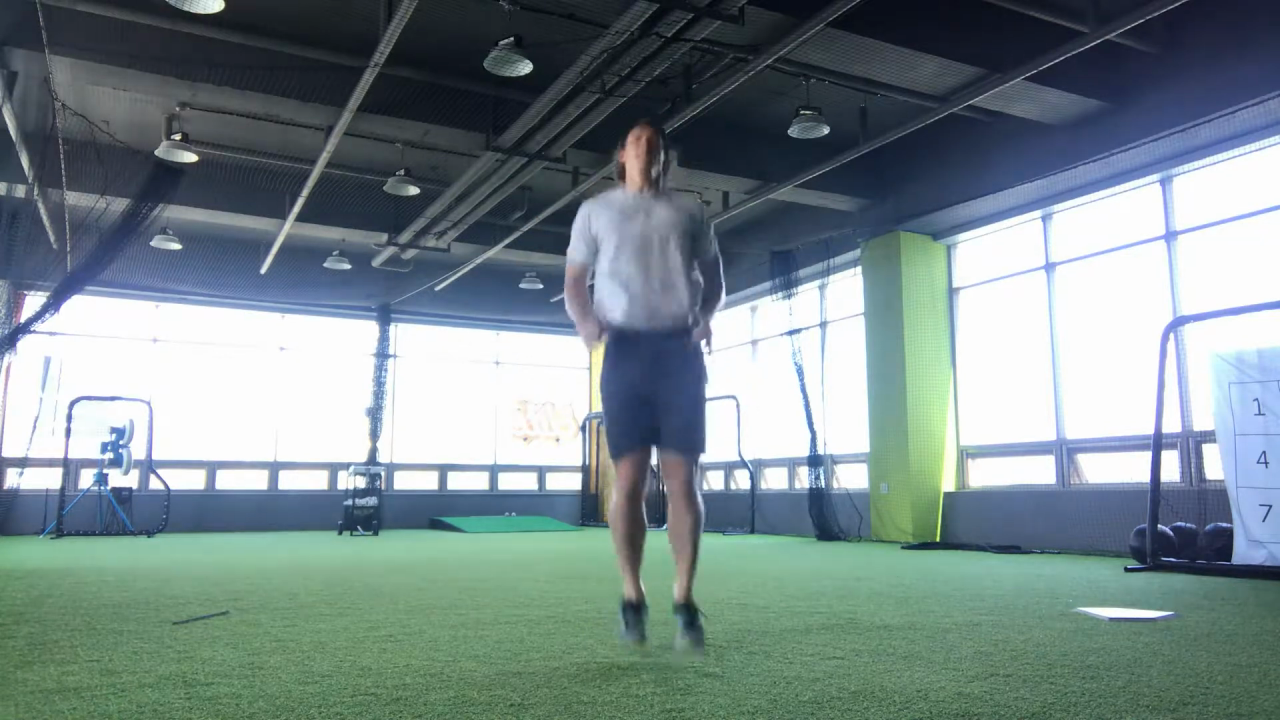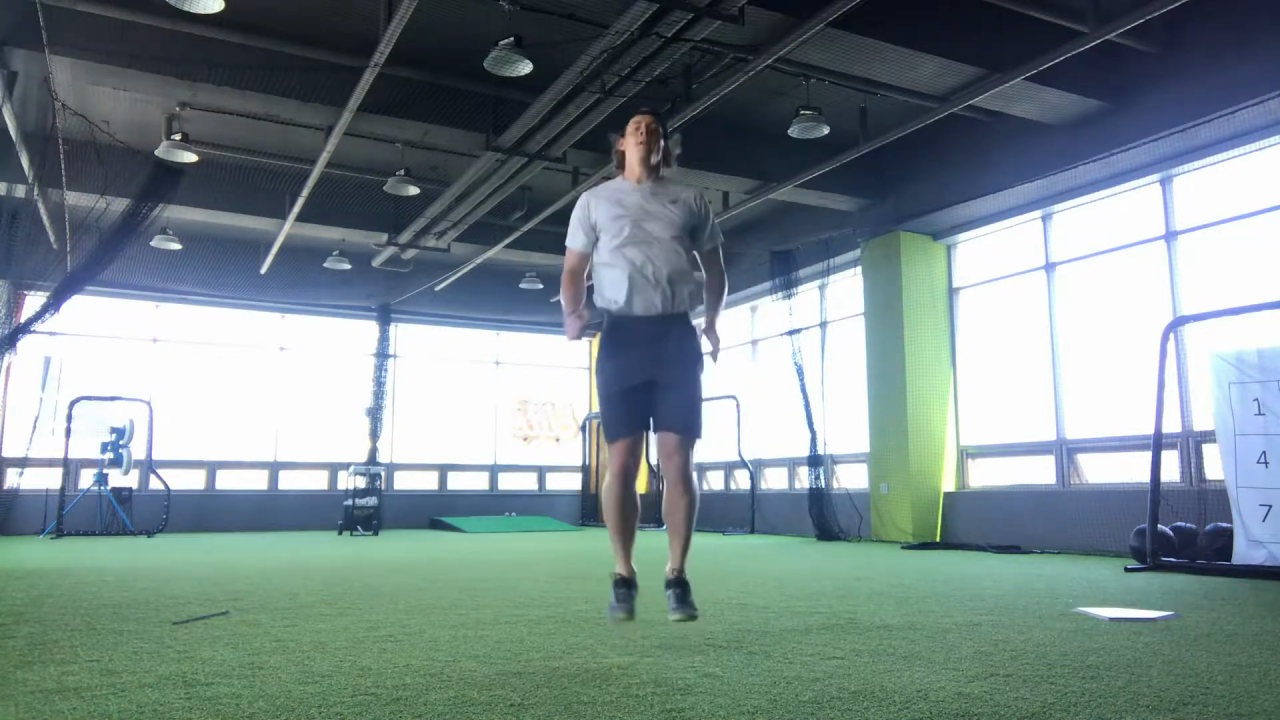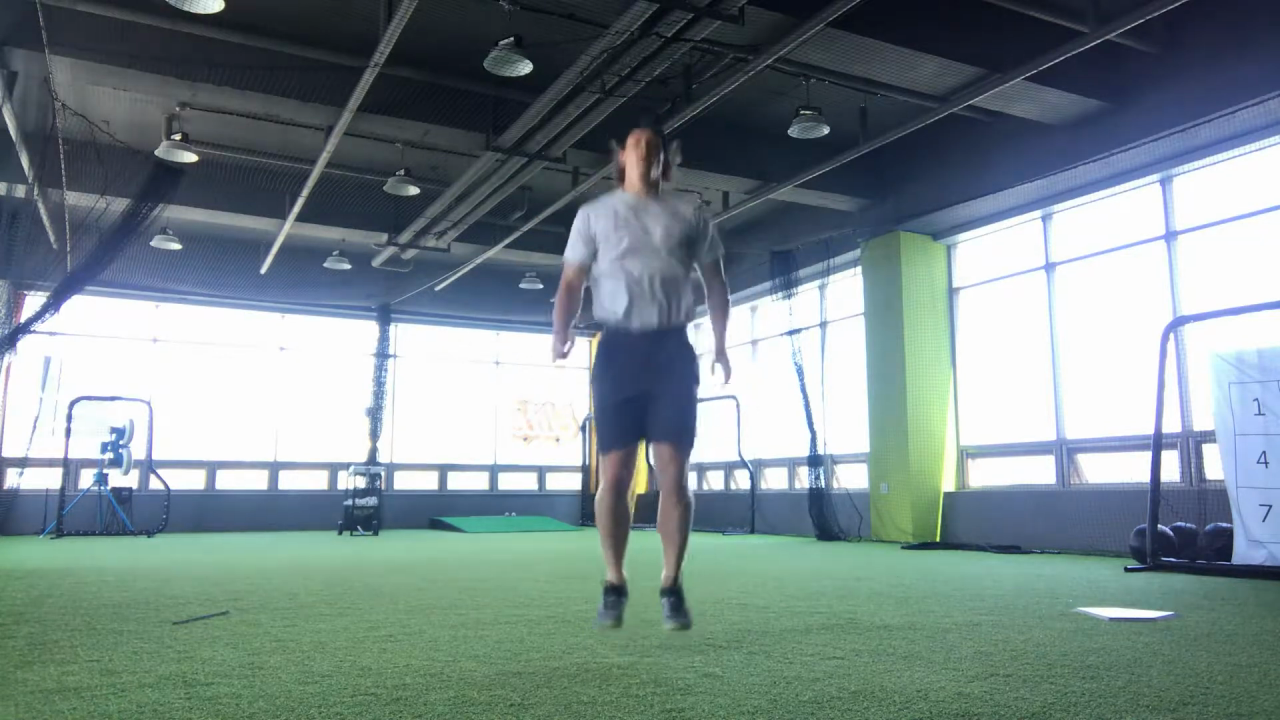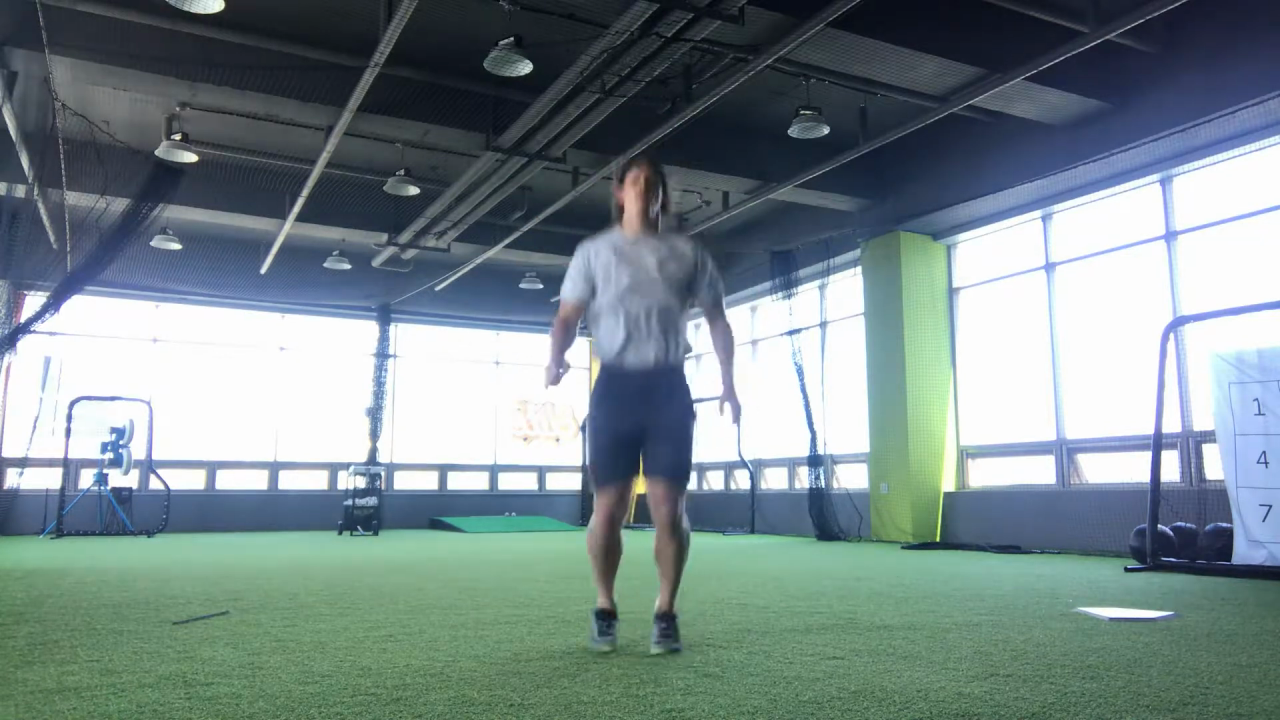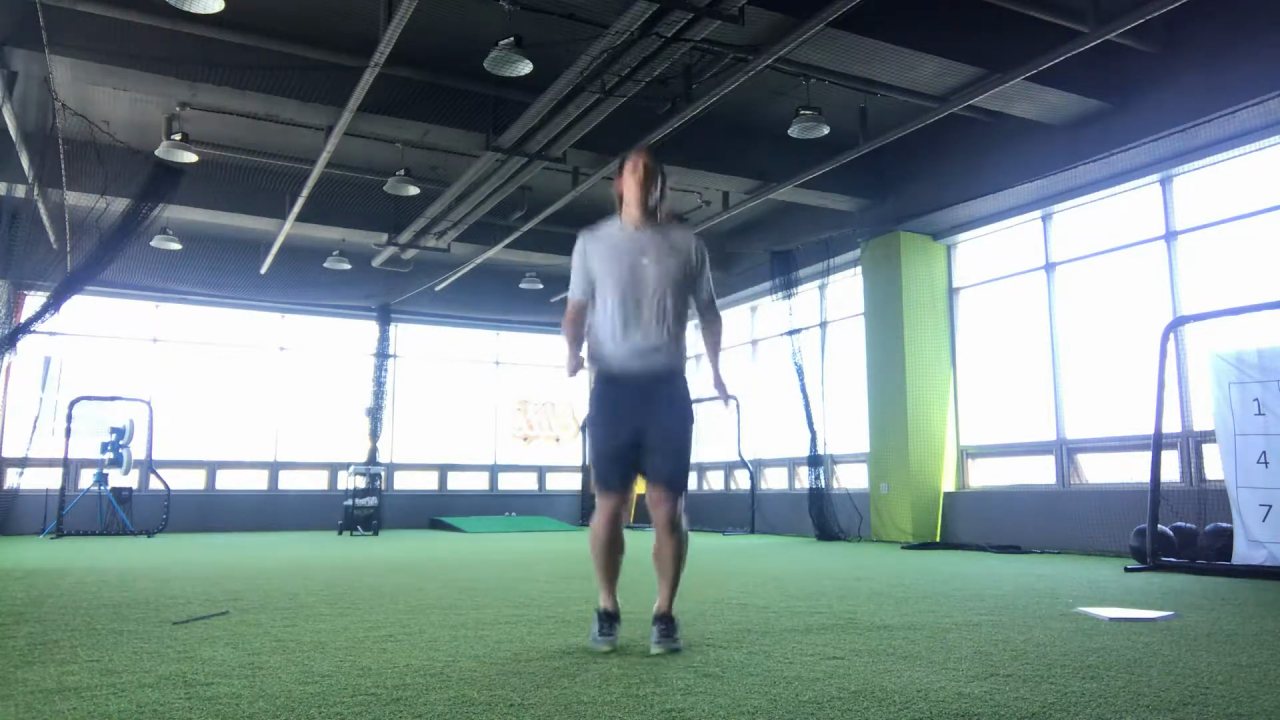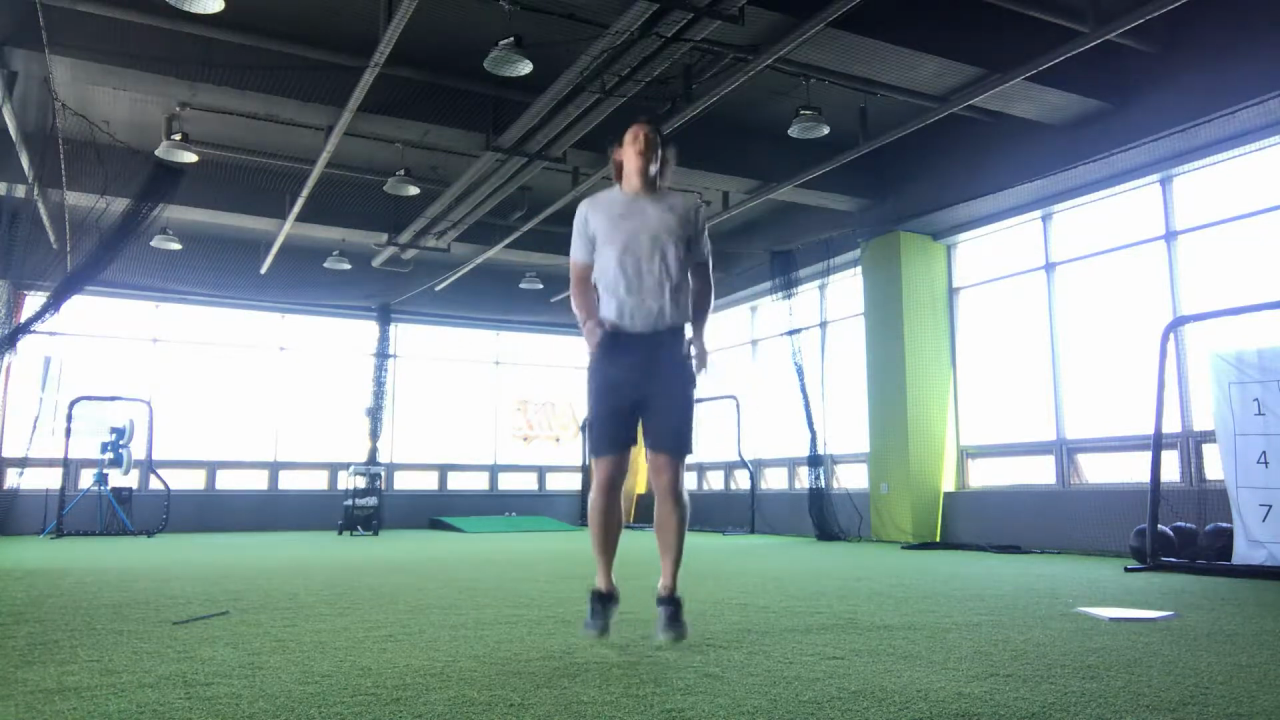
dt=0.1s
person 1, frame 1
left shoulder: (689, 212)
right shoulder: (594, 211)
left elbow: (712, 274)
right elbow: (574, 282)
left wrist: (706, 316)
right wrist: (585, 320)
left hip: (679, 351)
right hip: (625, 352)
left knee: (681, 480)
right knee: (628, 481)
left ankle: (684, 600)
right ankle: (632, 597)
person 1, frame 2
left shoulder: (690, 201)
right shoulder: (595, 200)
left elbow: (713, 267)
right elbow: (574, 270)
left wrist: (712, 317)
right wrist: (573, 316)
left hip: (676, 335)
right hip: (622, 335)
left knee: (676, 460)
right knee: (622, 461)
left ankle: (676, 577)
right ankle: (623, 575)
person 1, frame 3
left shoulder: (689, 214)
right shoulder: (594, 213)
left elbow: (714, 280)
right elbow: (571, 282)
left wrist: (719, 340)
right wrist: (561, 329)
left hip: (672, 349)
right hip: (619, 348)
left knee: (672, 471)
right knee: (615, 472)
left ankle: (671, 586)
right ankle: (614, 583)
person 1, frame 4
left shoulder: (687, 253)
right shoulder: (593, 251)
left elbow: (715, 318)
right elbow: (568, 315)
left wrist: (728, 381)
right wrist: (556, 357)
left hip: (667, 386)
right hip: (615, 385)
left knee: (667, 506)
right knee: (609, 505)
left ankle: (665, 614)
right ankle: (605, 609)
person 1, frame 5
left shoulder: (686, 244)
right shoulder: (592, 242)
left elbow: (707, 311)
right elbow: (576, 313)
left wrist: (716, 369)
right wrist: (573, 349)
left hip: (667, 388)
right hip: (613, 386)
left knee: (666, 509)
right knee: (610, 508)
left ankle: (664, 615)
right ankle: (607, 610)
person 1, frame 6
left shoulder: (687, 210)
right shoulder: (593, 210)
left elbow: (702, 278)
right elbow: (580, 281)
left wrist: (699, 337)
right wrist: (590, 322)
left hip: (668, 349)
right hip: (615, 350)
left knee: (667, 477)
right knee: (607, 475)
left ankle: (668, 595)
right ankle: (603, 590)
